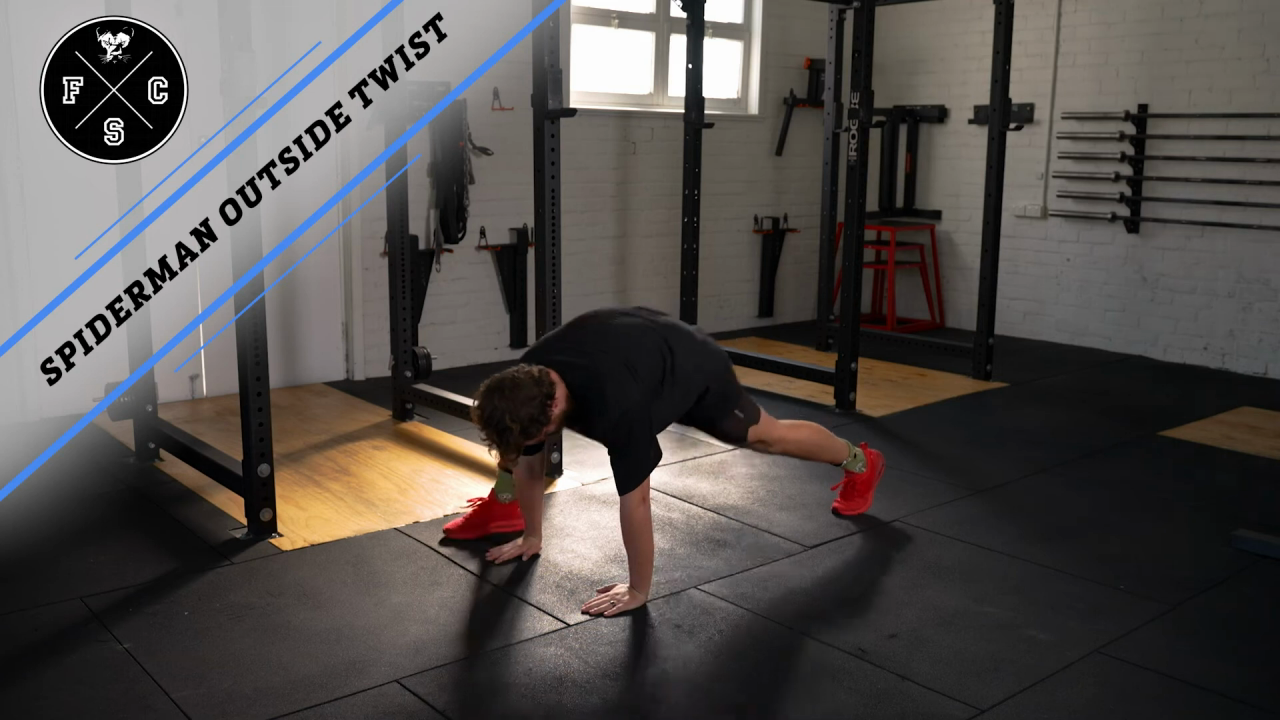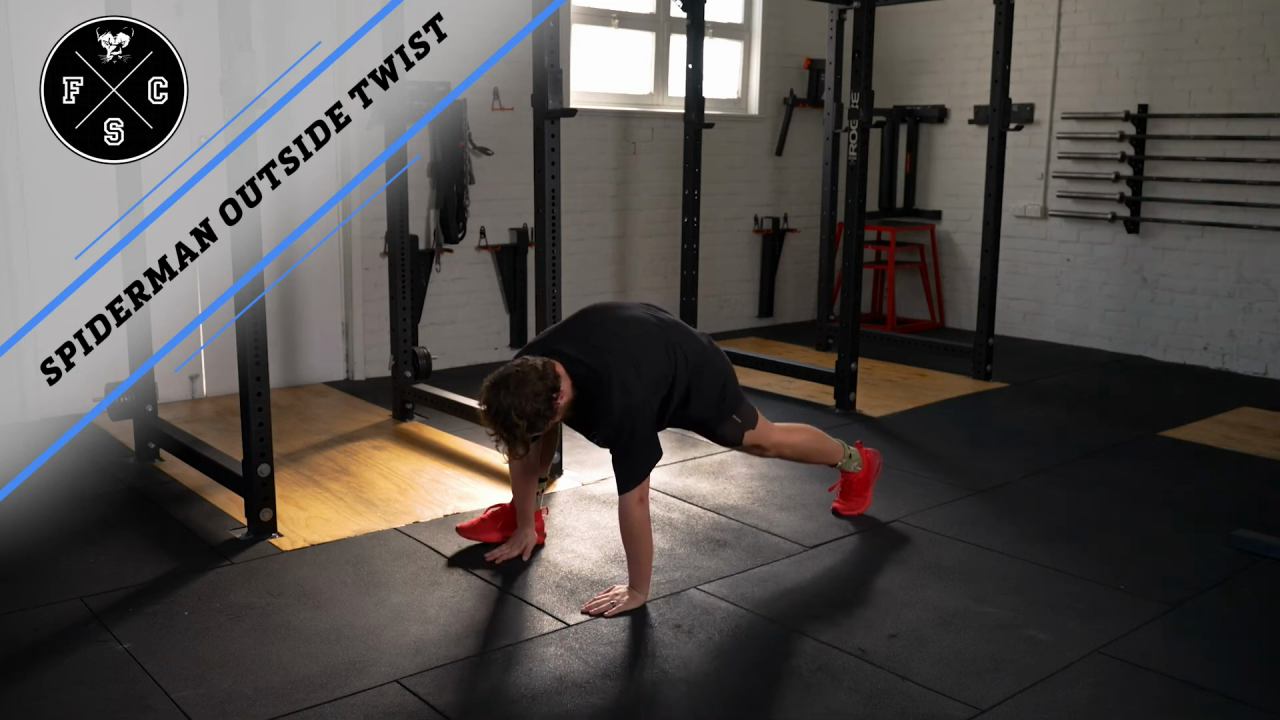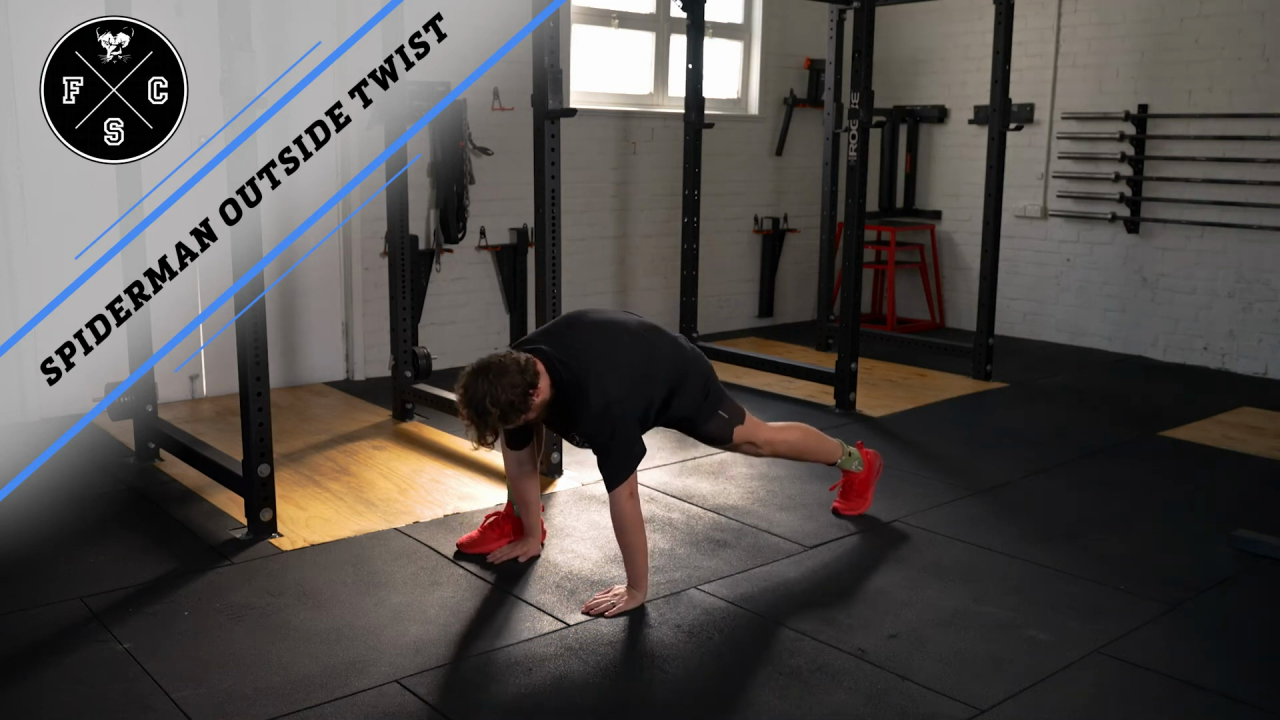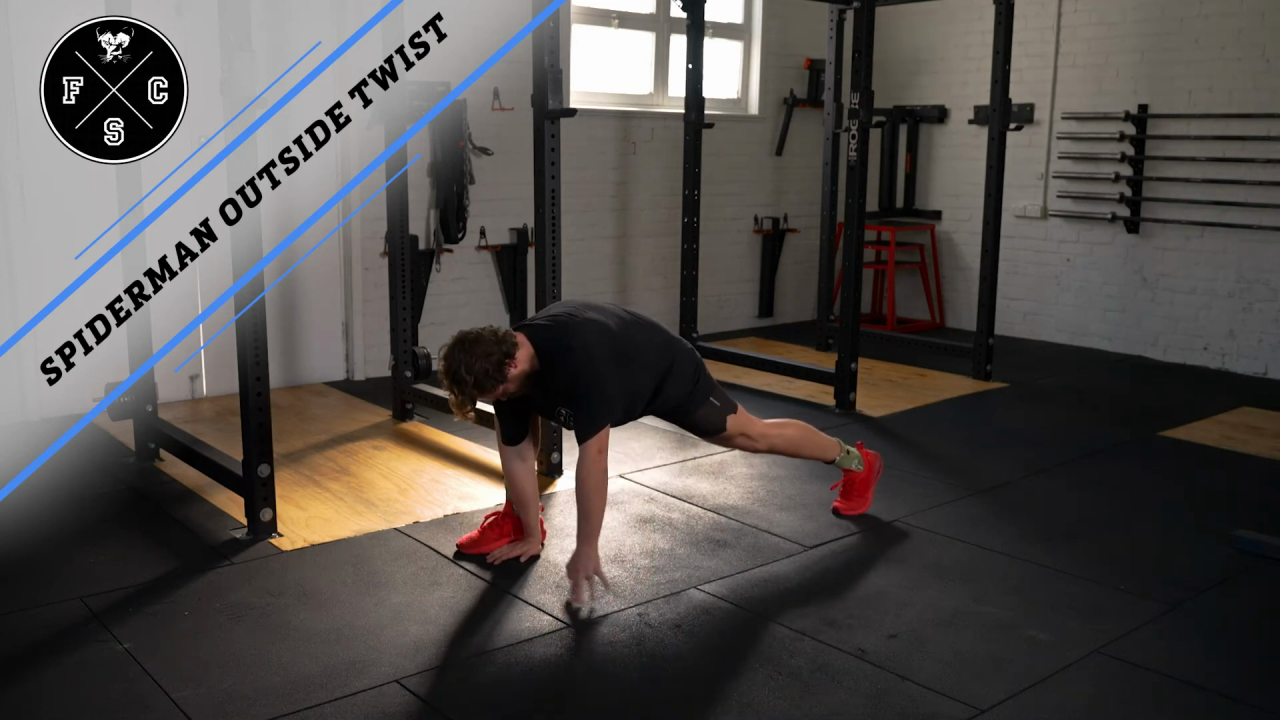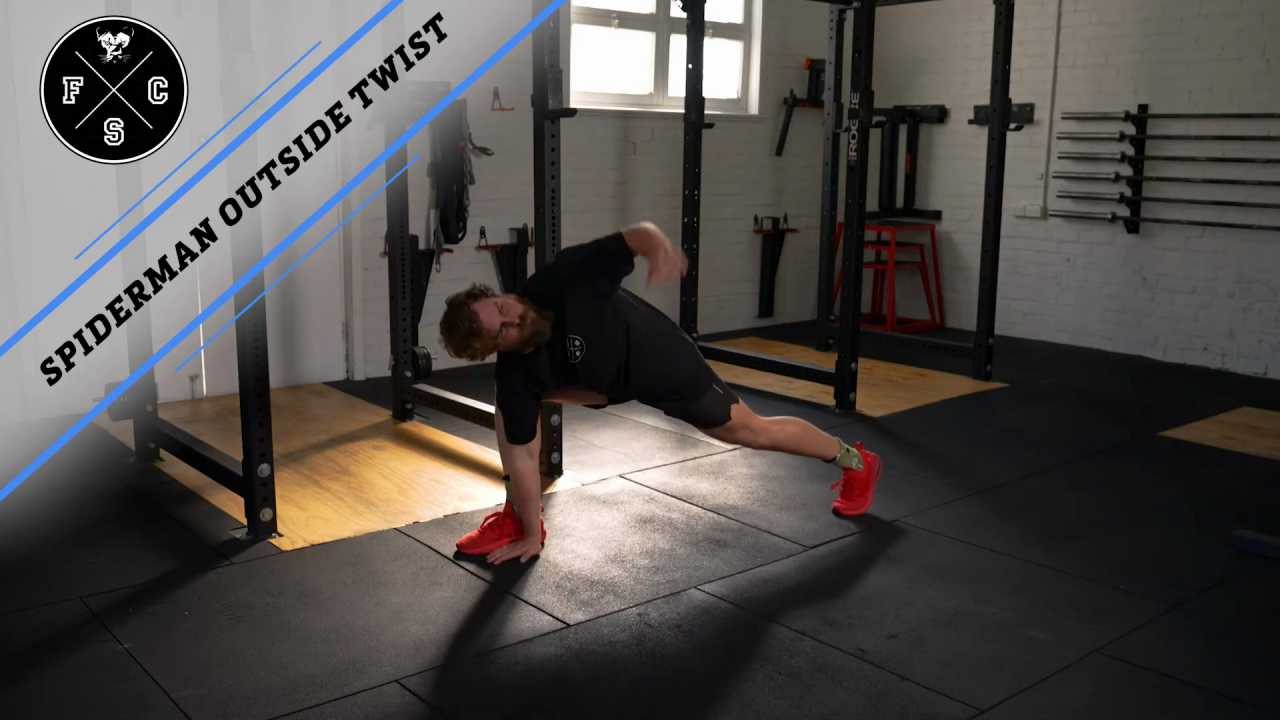
dt=1s
person 1, frame 1
left shoulder: (615, 404)
right shoulder: (525, 386)
left elbow: (635, 501)
right elbow: (527, 459)
left wrist: (637, 590)
right wrist: (532, 535)
left hip: (694, 372)
right hip: (637, 348)
left knee: (764, 435)
left ankle: (859, 462)
right ankle: (504, 506)
person 1, frame 2
left shoulder: (619, 401)
right shoulder: (527, 376)
left elbow: (634, 499)
right elbow: (526, 451)
left wrist: (638, 590)
right wrist: (524, 527)
left hip: (695, 373)
right hip: (639, 342)
left knee: (764, 439)
left ankle: (855, 462)
right ankle: (529, 517)
person 1, frame 3
left shoulder: (597, 401)
right shoulder: (514, 375)
left elbow: (624, 496)
right elbow: (519, 457)
left wrist: (637, 588)
right wrist: (530, 534)
left hip: (678, 378)
right hip: (620, 356)
left knee: (755, 438)
left ankle: (855, 462)
right ankle: (513, 518)
person 1, frame 4
left shoulder: (578, 355)
right shoulder: (505, 366)
left elbow: (592, 456)
right elbow: (516, 451)
left wrist: (586, 549)
right wrist: (531, 534)
left hip: (669, 374)
right hip: (622, 379)
left knee: (749, 433)
right knee: (519, 427)
left ankle: (855, 461)
right ankle: (515, 518)
person 1, frame 5
left shoulder: (563, 280)
right shoulder: (511, 384)
left elbow: (637, 235)
right elbow: (521, 457)
left wrist: (659, 247)
right wrist: (531, 530)
left hip: (666, 363)
right hip: (606, 380)
left knee: (752, 430)
right knee: (516, 414)
left ankle: (852, 459)
right ankle: (515, 523)
